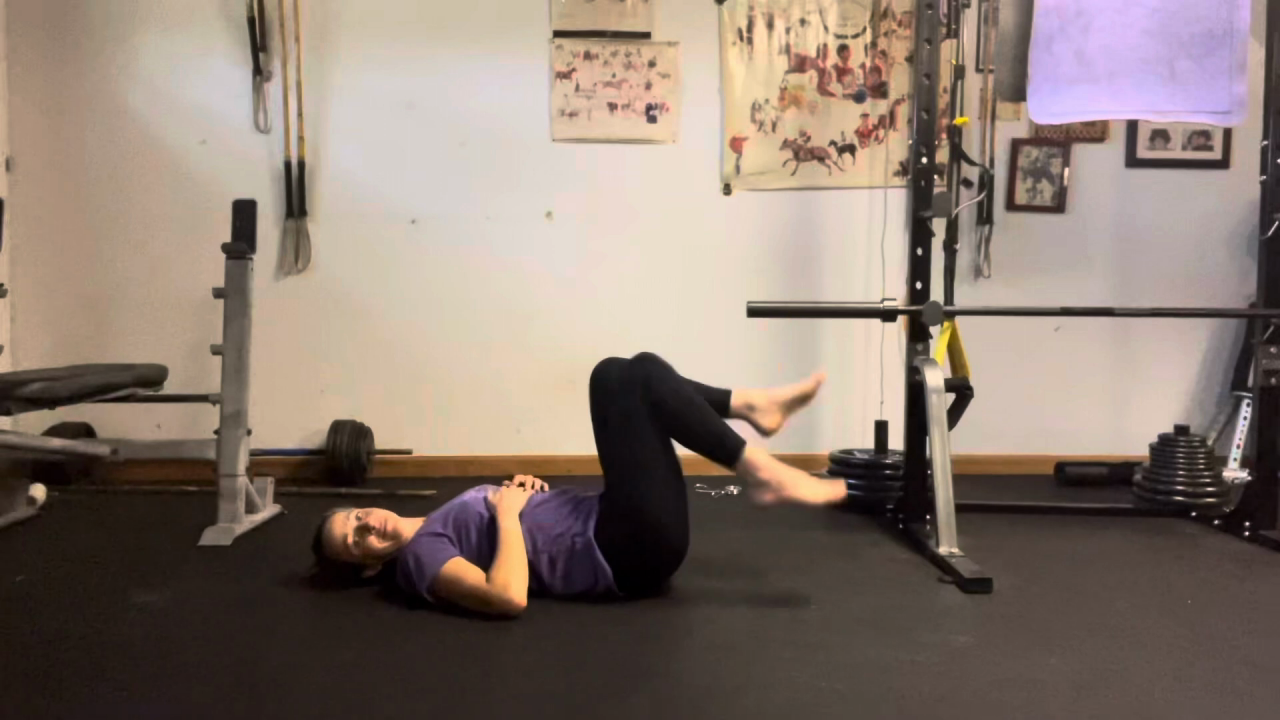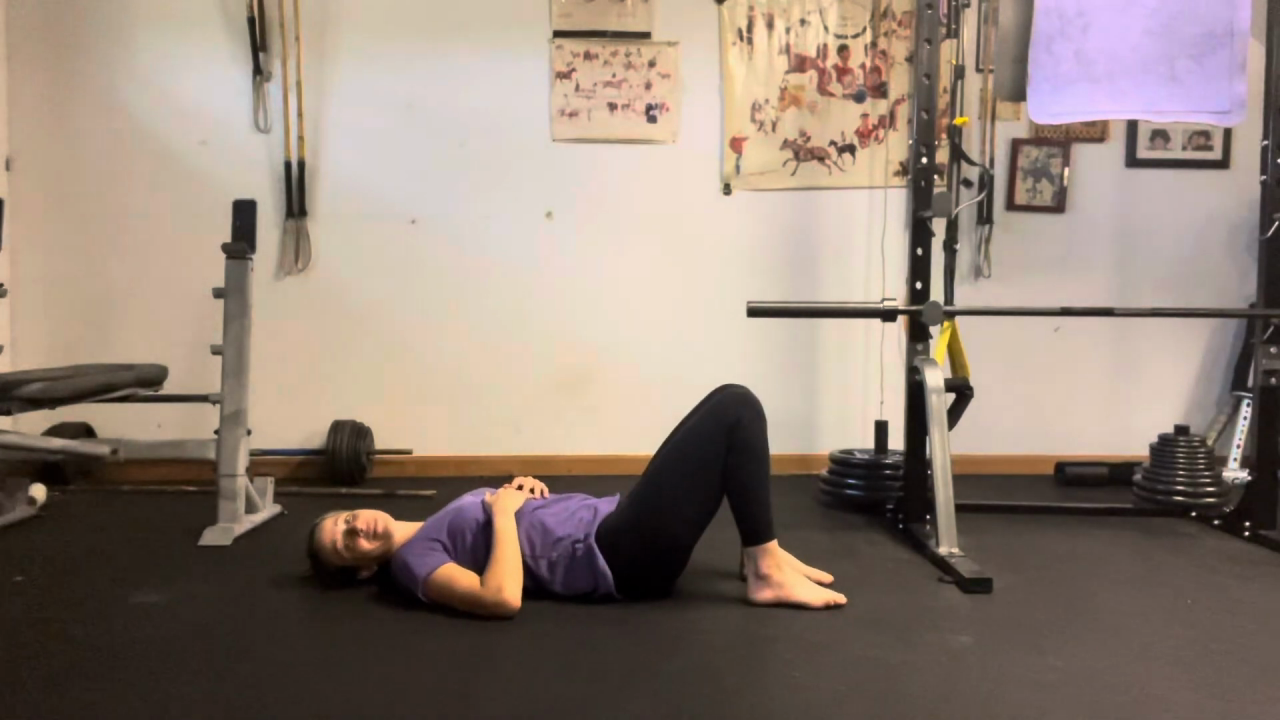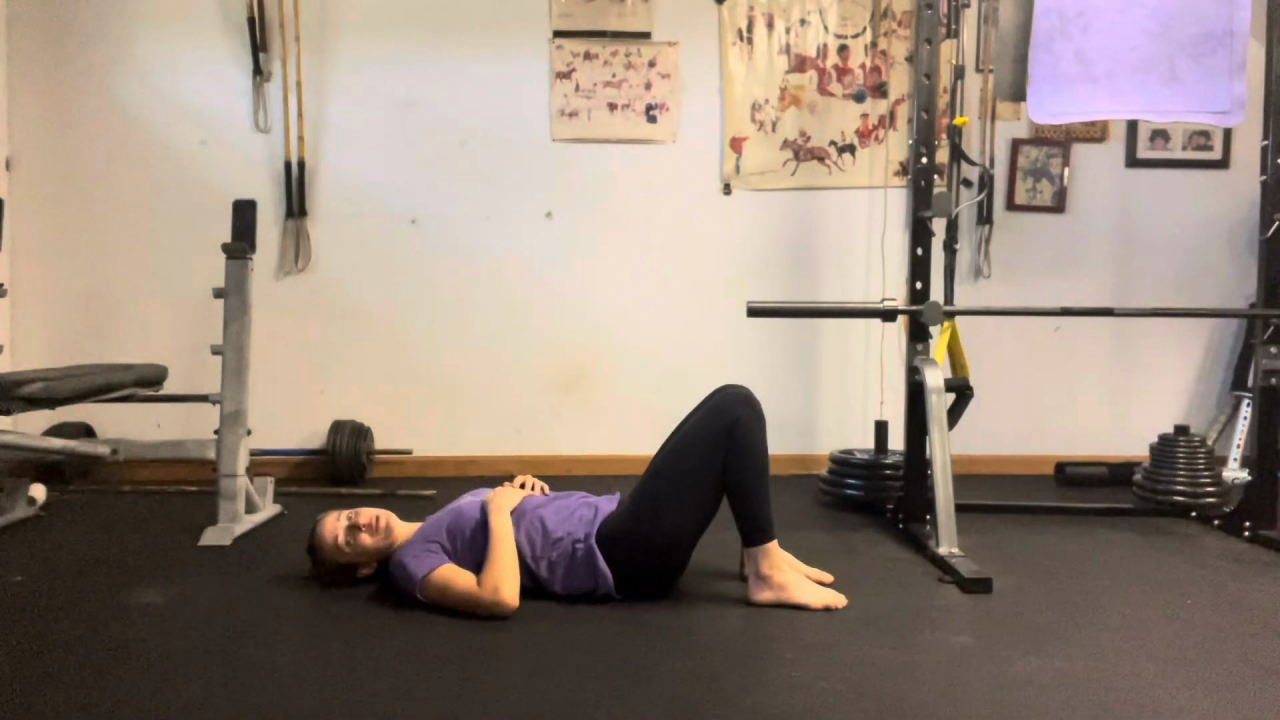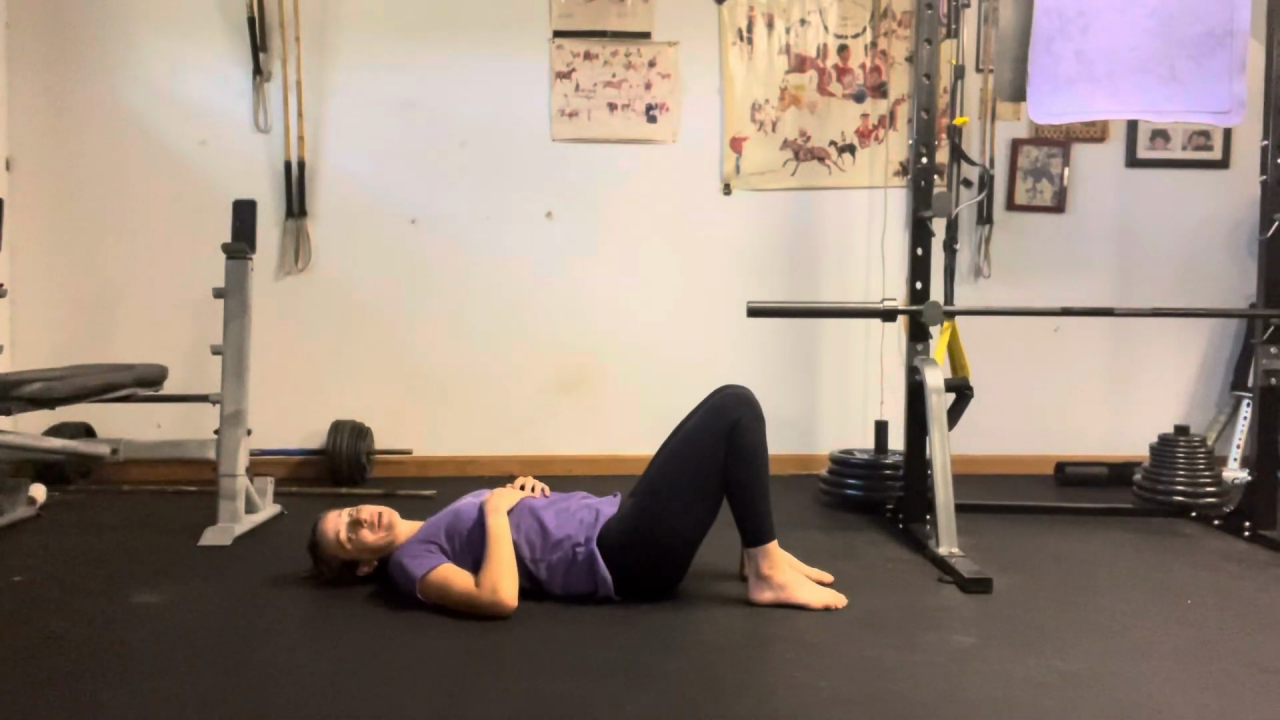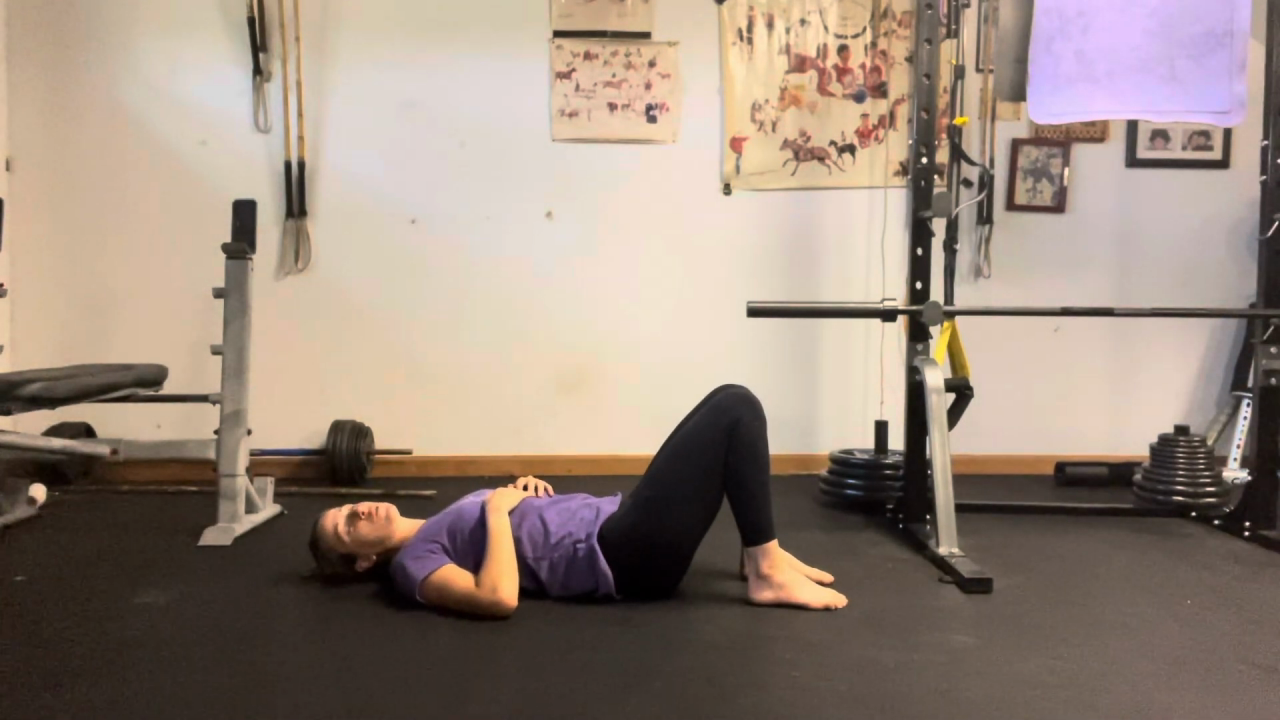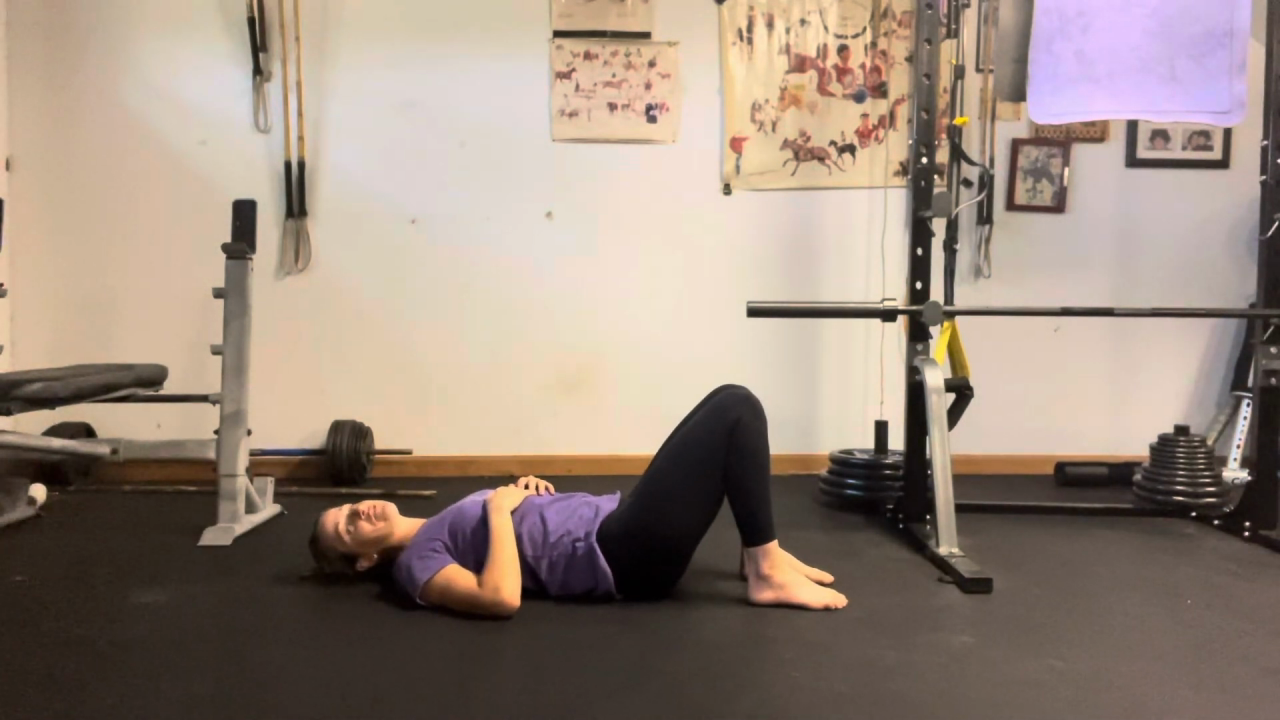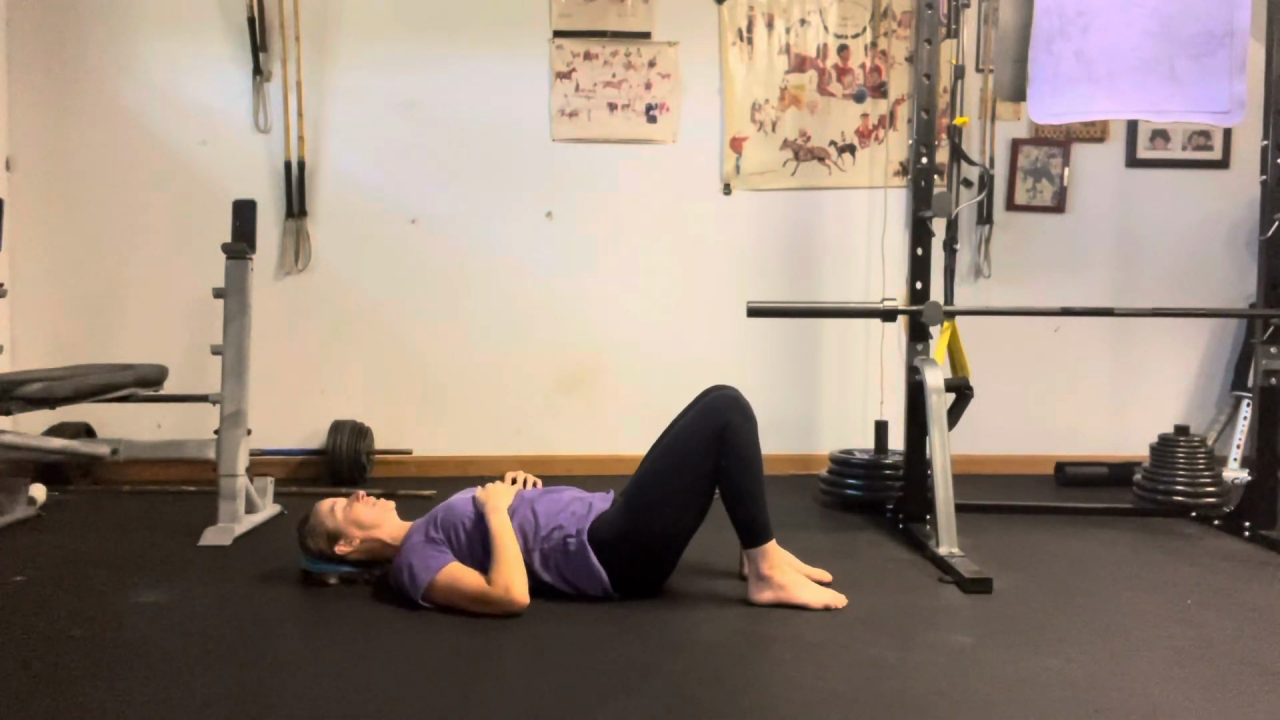
dt=0.7s
person 1, frame 1
left shoulder: (431, 529)
right shoulder: (418, 560)
right elbow: (510, 596)
left wrist: (520, 490)
right wrist: (506, 514)
left hip: (612, 530)
right hip: (630, 556)
left knee: (626, 370)
right knee: (625, 380)
left ankle: (755, 408)
right ankle: (763, 472)
person 1, frame 2
left shoulder: (432, 533)
right shoulder: (413, 562)
right elbow: (504, 598)
left wrist: (520, 490)
right wrist: (503, 513)
left hip: (613, 524)
right hip: (626, 559)
left knee: (728, 404)
right knee: (736, 408)
left ankle: (759, 550)
right ankle: (767, 573)
person 1, frame 3
left shoulder: (433, 531)
right shoulder: (412, 563)
right elbow: (502, 598)
left wrist: (522, 489)
right wrist: (500, 511)
left hip: (612, 517)
right hip: (624, 558)
left knee: (729, 404)
right knee: (735, 409)
left ankle: (760, 550)
right ankle: (767, 574)
person 1, frame 4
left shoulder: (433, 533)
right shoulder: (412, 564)
right elbow: (500, 599)
left wrist: (521, 490)
right wrist: (496, 511)
left hip: (615, 520)
right hip: (626, 561)
left knee: (728, 403)
right knee: (735, 409)
left ankle: (759, 550)
right ankle: (768, 575)
person 1, frame 5
left shoulder: (434, 531)
right shoulder: (413, 564)
right elbow: (500, 599)
left wrist: (522, 488)
right wrist: (498, 511)
left hip: (614, 521)
right hip: (625, 559)
left knee: (729, 400)
right knee: (735, 409)
left ankle: (760, 551)
right ankle: (767, 574)
person 1, frame 6
left shoulder: (434, 533)
right shoulder: (416, 565)
right elbow: (503, 599)
left wrist: (521, 490)
right wrist: (499, 511)
left hip: (615, 522)
right hip: (627, 559)
left knee: (730, 401)
right knee: (737, 409)
left ankle: (760, 551)
right ankle: (767, 575)
person 1, frame 7
left shoulder: (425, 536)
right shoulder: (414, 564)
right elbow: (512, 596)
left wrist: (512, 487)
right wrist: (496, 510)
left hip: (608, 520)
right hip: (618, 557)
left knee: (720, 401)
right knee: (726, 411)
left ankle: (760, 549)
right ankle: (767, 573)
